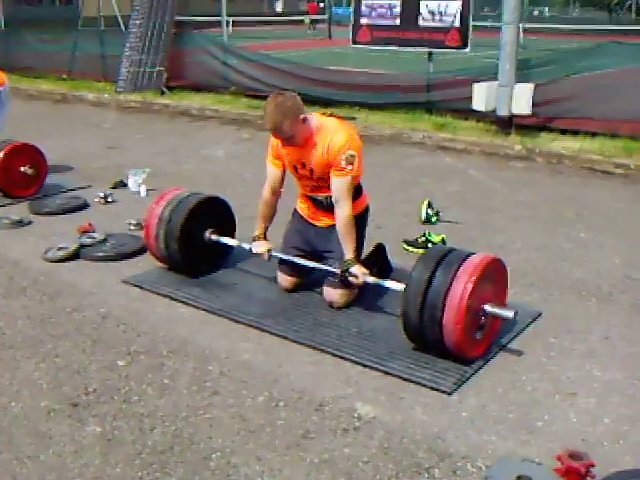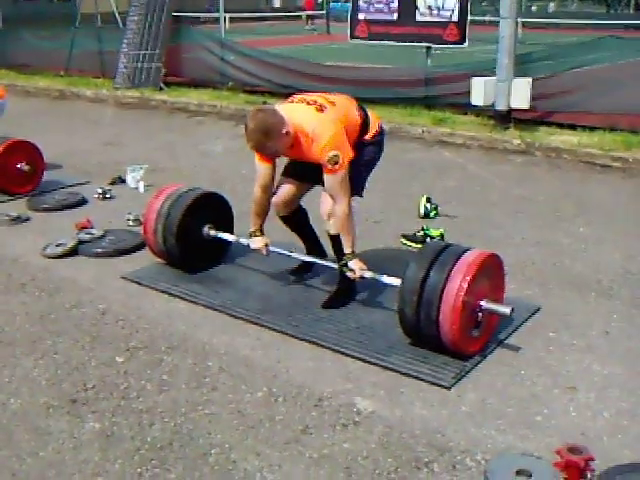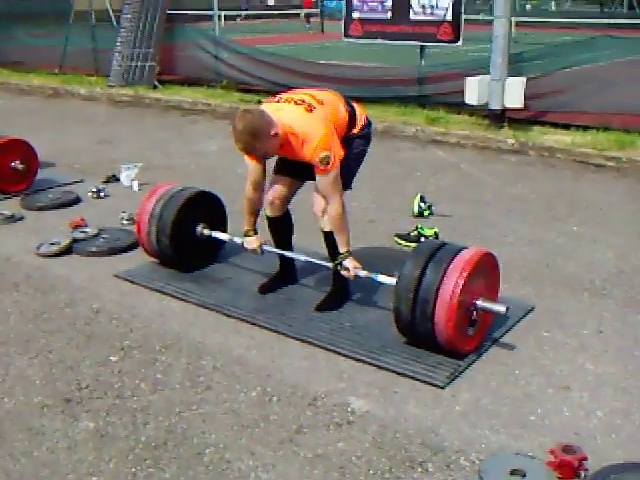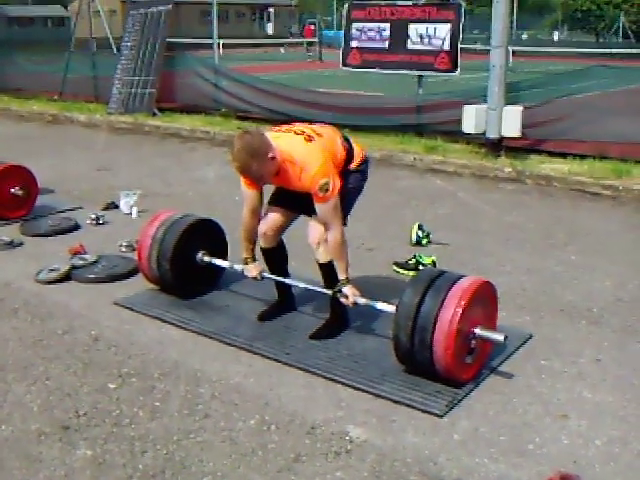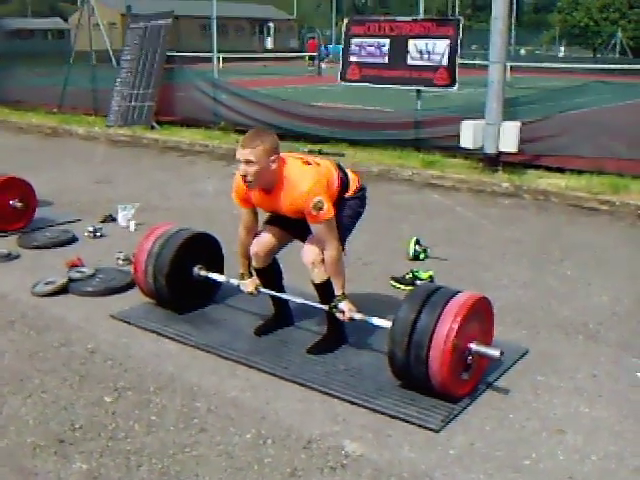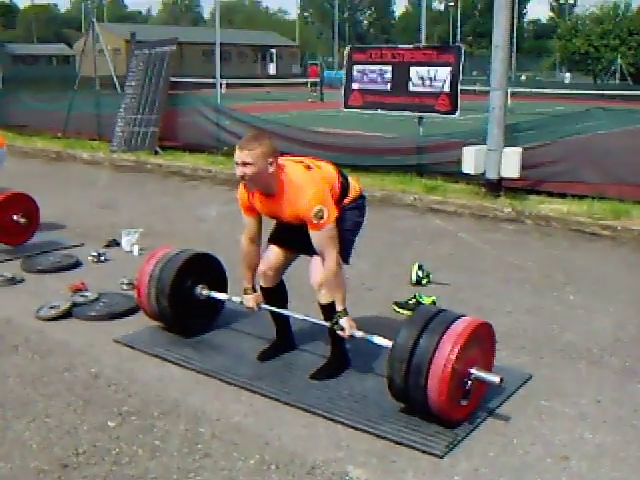
dt=0.7s
person 1, frame 1
left shoulder: (339, 140)
right shoulder: (280, 138)
left elbow: (342, 205)
right elbow: (271, 190)
left wrist: (351, 261)
right wrist: (260, 236)
left hip: (344, 218)
right hip: (307, 214)
left knee: (336, 297)
right knee: (287, 283)
left ankle: (375, 259)
right ankle: (323, 260)
person 1, frame 2
left shoulder: (323, 137)
right shoulder: (268, 131)
left elbow: (341, 202)
right elbow: (263, 187)
left wrist: (350, 256)
right wrist: (256, 232)
left hip: (363, 138)
left knee: (329, 209)
right knee: (280, 201)
left ankle: (346, 283)
right ankle: (315, 250)
person 1, frame 3
left shoulder: (315, 137)
right shoulder: (256, 130)
left elbow: (334, 202)
right elbow: (254, 186)
left wrist: (345, 255)
right wrist: (250, 232)
left hip: (351, 131)
left knee: (321, 207)
right knee: (274, 199)
left ankle: (340, 284)
right ankle: (286, 270)
person 1, frame 4
left shoulder: (311, 166)
right shoulder: (252, 161)
left elbow: (334, 229)
right elbow: (251, 213)
left wrist: (344, 282)
right wrist: (249, 259)
left hip: (347, 168)
left knee: (317, 237)
right knee: (267, 230)
left ankle: (338, 313)
right ankle: (285, 298)
person 1, frame 5
left shoulder: (305, 187)
right shoulder: (243, 183)
left elbow: (331, 247)
right elbow: (247, 229)
left wrist: (340, 297)
right wrist: (245, 274)
left hip: (345, 197)
left knee: (312, 257)
right knee: (259, 251)
left ankle: (336, 330)
right ankle: (282, 313)
person 1, frame 6
left shoulder: (307, 193)
right shoulder: (247, 190)
left elbow: (330, 257)
right elbow: (250, 240)
left wrist: (342, 313)
right wrist: (248, 289)
left hip: (343, 206)
left knee: (319, 279)
right knee: (267, 270)
left ankle: (339, 355)
right ankle: (284, 338)
